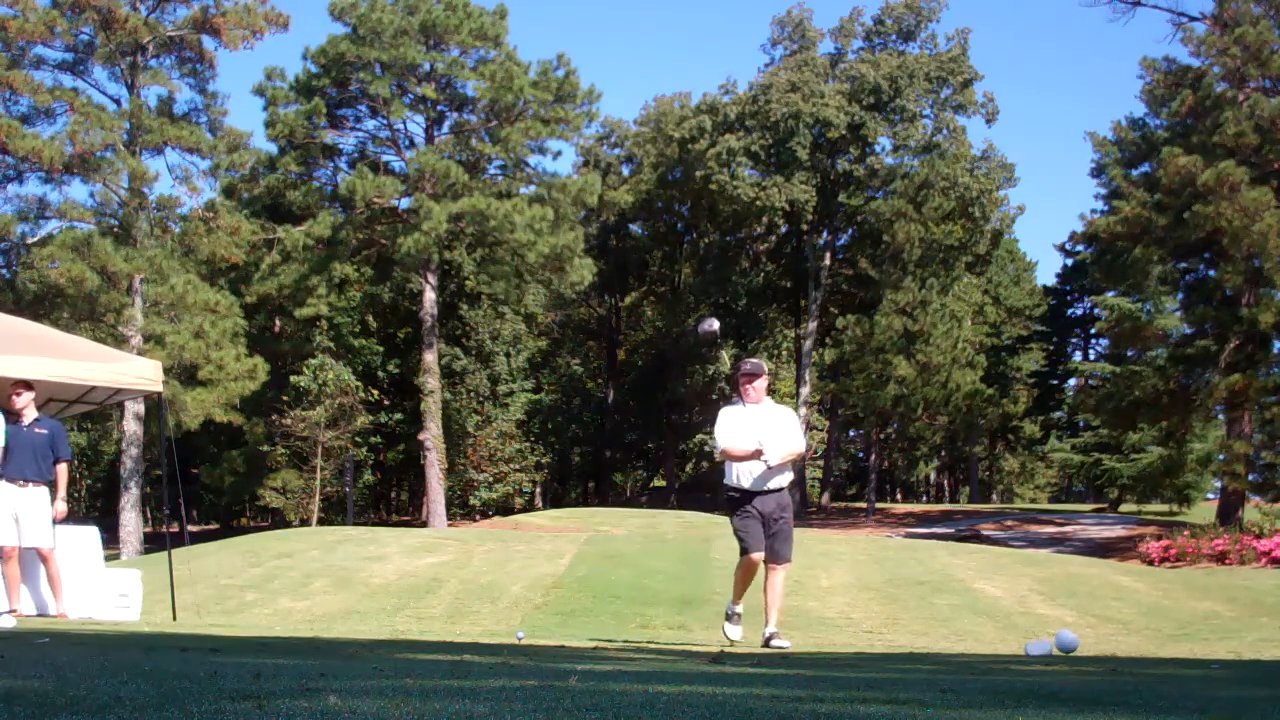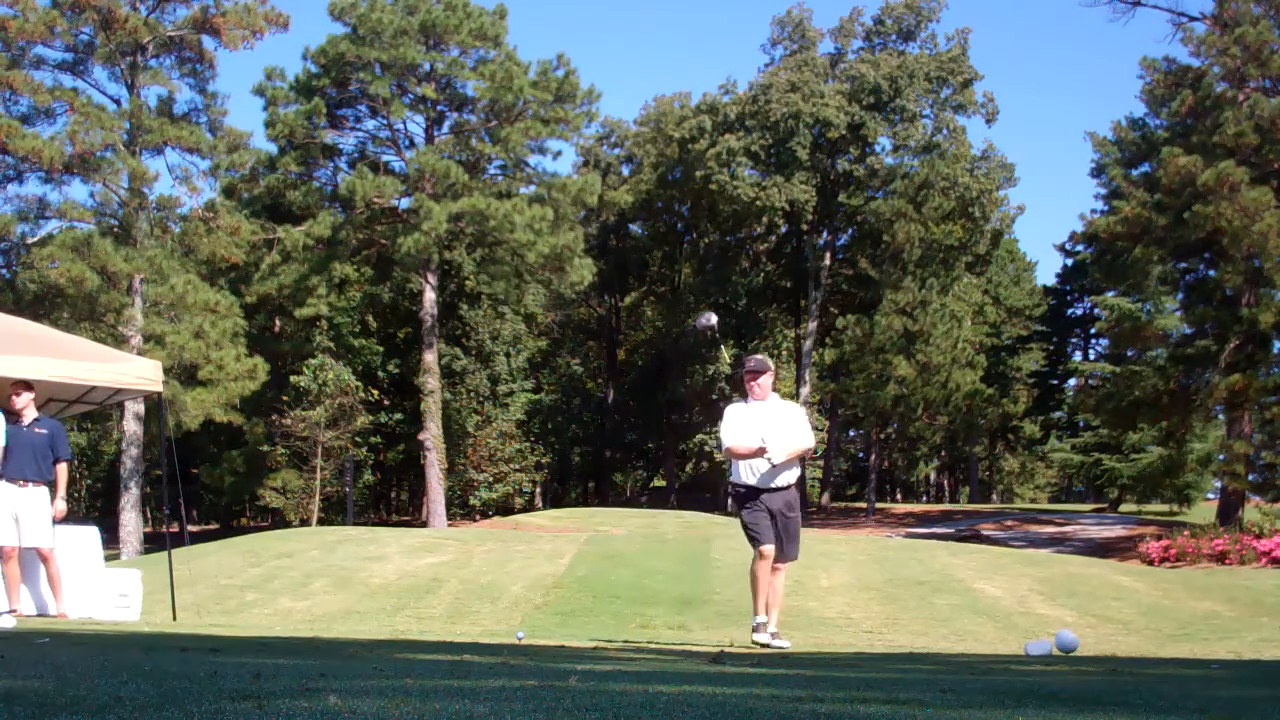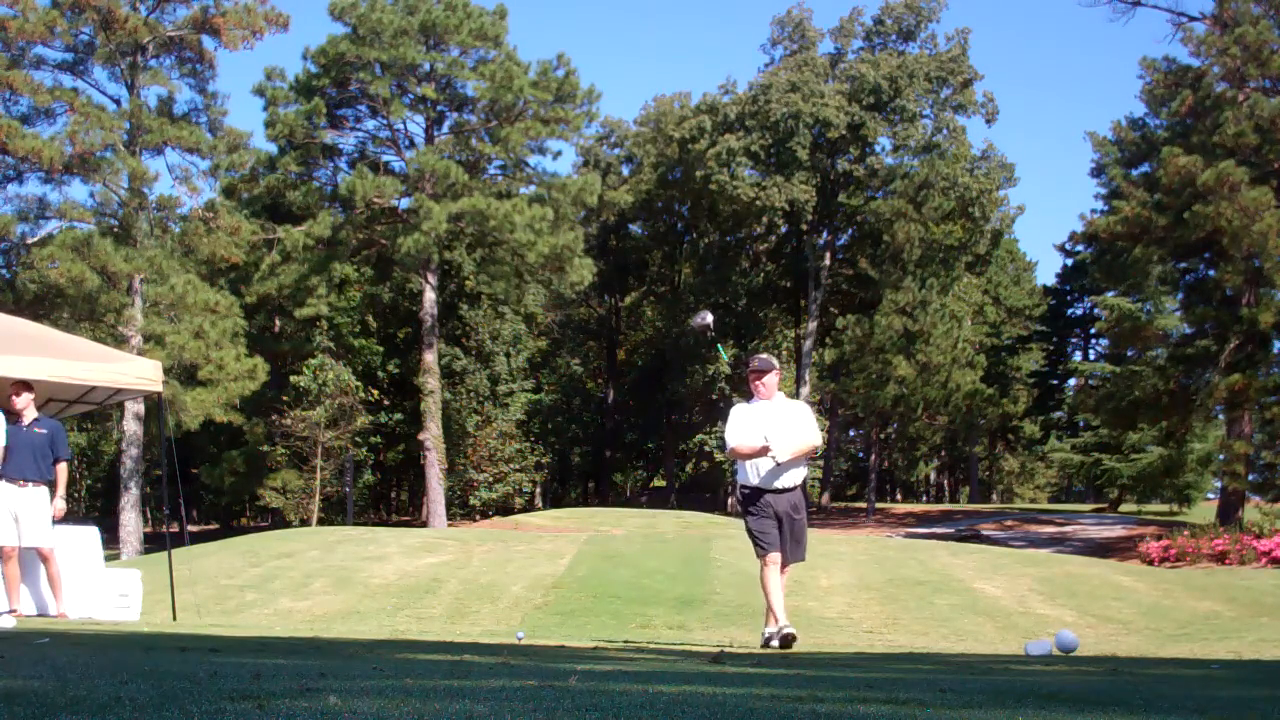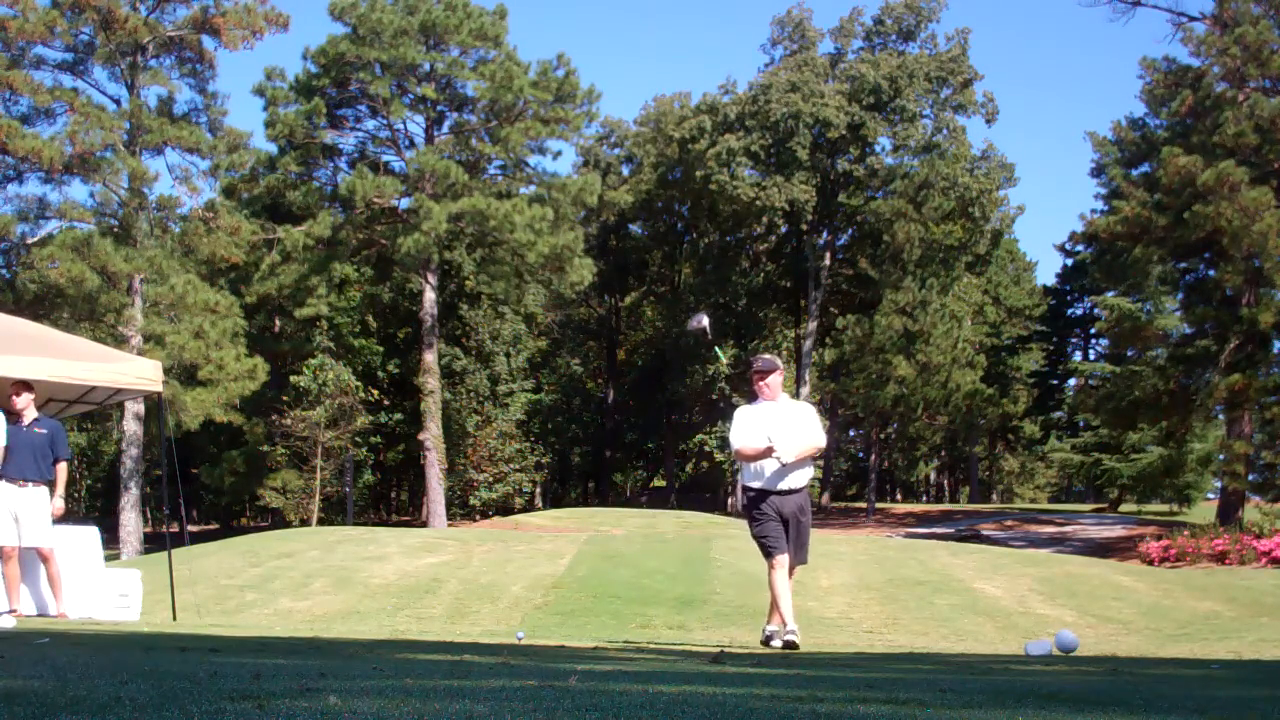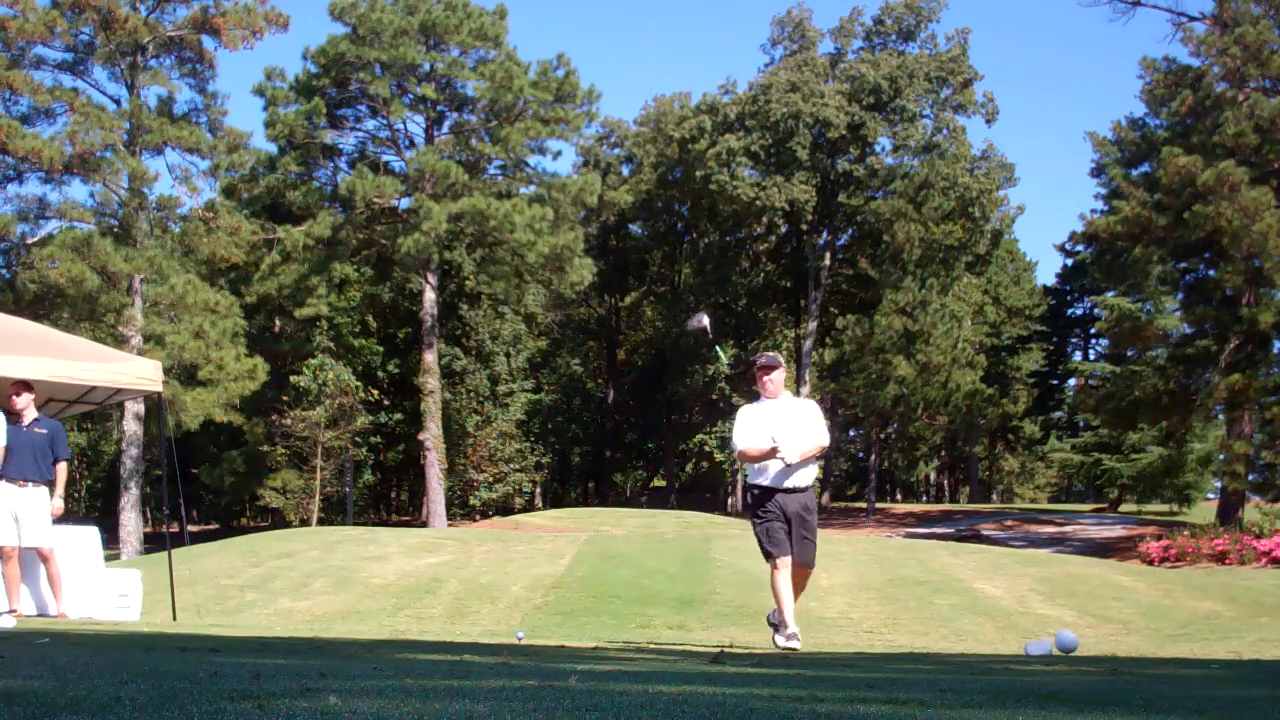
dt=0.1s
person 1, frame 1
left shoulder: (786, 414)
right shoulder: (729, 414)
left elbow: (799, 446)
right elbow: (724, 450)
left wrist: (776, 457)
right wrist: (752, 454)
left hip: (777, 497)
right hip: (742, 497)
left knee: (777, 564)
right knee: (753, 556)
left ankle: (771, 630)
right ankle: (735, 606)
person 1, frame 2
left shoulder: (792, 410)
right shoulder: (734, 411)
left elbow: (807, 442)
right elbow: (729, 448)
left wrist: (780, 454)
right wrist: (756, 451)
left hip: (785, 493)
right hip: (750, 494)
left knee: (779, 562)
right knee: (764, 551)
left ankle: (769, 628)
right ankle: (760, 619)
person 1, frame 3
left shoulder: (799, 409)
right shoulder: (740, 411)
left elbow: (813, 440)
right elbow: (734, 448)
left wrist: (785, 453)
right wrist: (760, 451)
left hip: (791, 495)
right hip: (756, 495)
left knee: (783, 565)
right knee: (770, 558)
left ankle: (770, 630)
right ankle: (781, 625)
person 1, frame 4
left shoulder: (804, 410)
right shoulder: (744, 413)
left elbow: (818, 442)
right elbow: (738, 451)
left wrist: (791, 453)
right wrist: (765, 453)
left hip: (797, 496)
right hip: (761, 498)
left knee: (790, 565)
right knee: (778, 561)
left ankle: (771, 627)
right ankle: (789, 628)
person 1, frame 5
left shoulder: (807, 407)
right shoulder: (747, 412)
left elbow: (821, 440)
right elbow: (742, 452)
left wrist: (795, 454)
right wrist: (770, 454)
left hip: (802, 495)
right hip: (765, 496)
left knee: (802, 565)
right knee: (781, 562)
left ankle: (779, 614)
right ankle: (790, 630)
person 2, frame 1
left shoulder: (52, 427)
left elbow: (61, 464)
left wrist: (61, 498)
left hip: (36, 493)
left knee: (45, 551)
left ankle: (60, 608)
person 2, frame 2
left shoulder: (52, 427)
left elbow: (61, 463)
left wrist: (60, 496)
left hip: (36, 493)
left knee: (45, 551)
left ankle: (60, 607)
person 2, frame 3
left shoulder: (52, 426)
left elbow: (61, 463)
left wrist: (60, 496)
left hip: (36, 493)
left knee: (46, 551)
left ankle: (61, 608)
person 2, frame 4
left shoulder: (52, 426)
left elbow: (61, 462)
left wrist: (59, 495)
left hip: (36, 493)
left knee: (45, 551)
left ankle: (60, 608)
person 2, frame 5
left shoulder: (52, 427)
left elbow: (61, 463)
left wrist: (58, 495)
left hip: (36, 493)
left knee: (45, 551)
left ankle: (61, 608)
